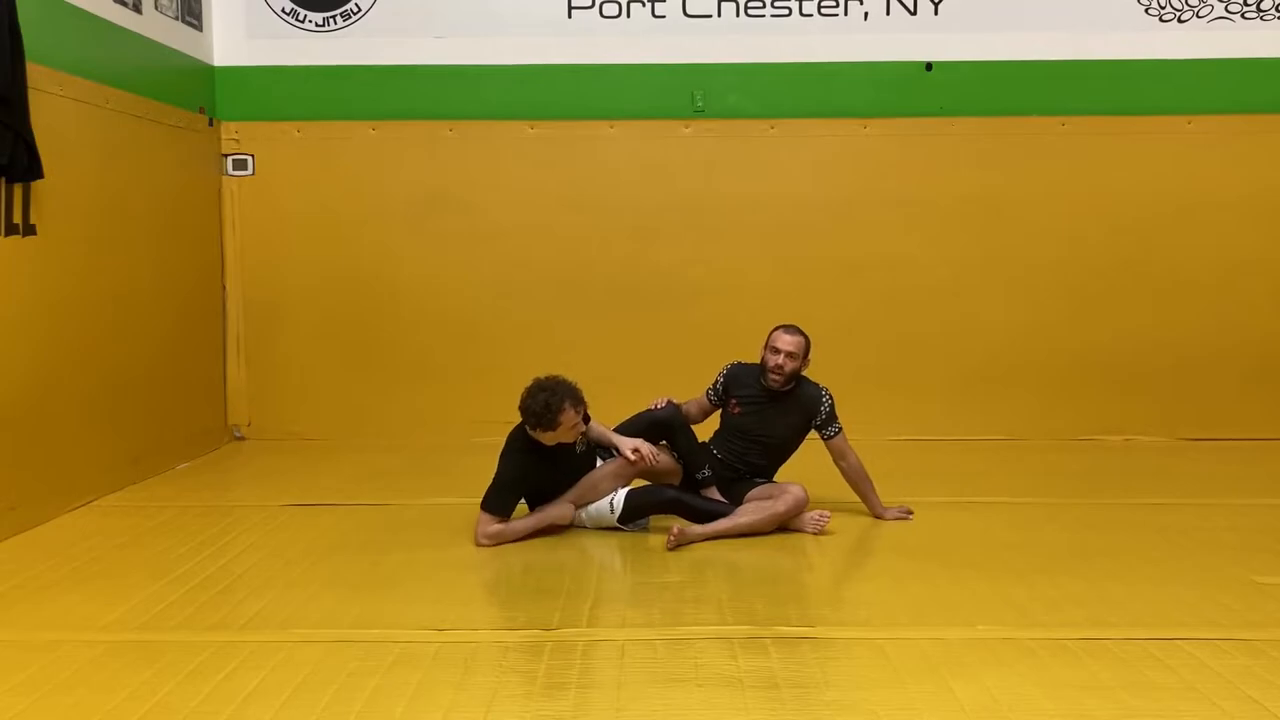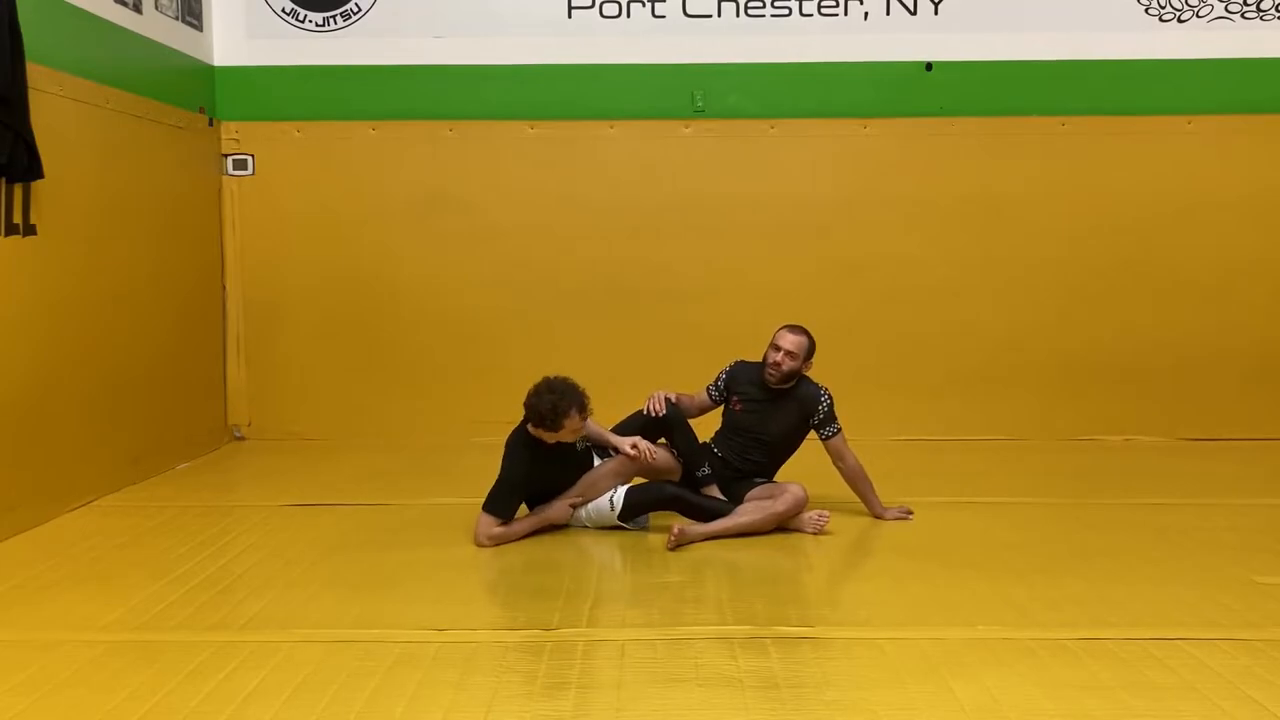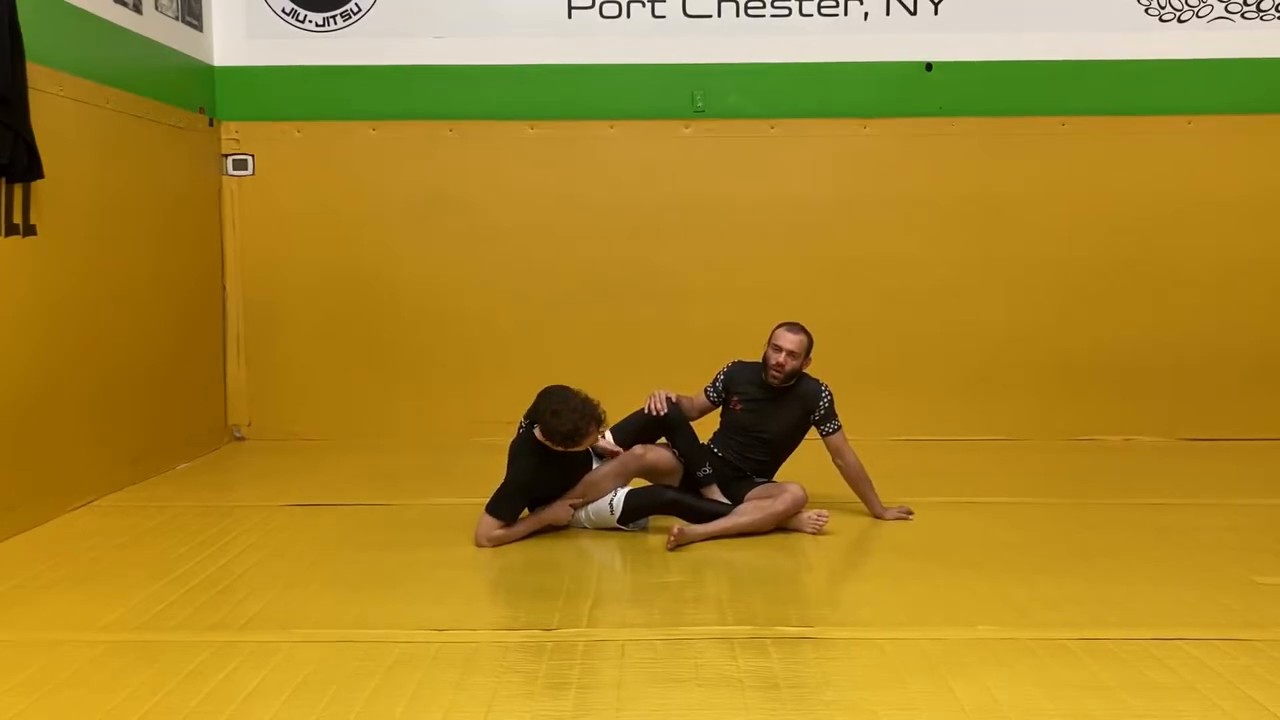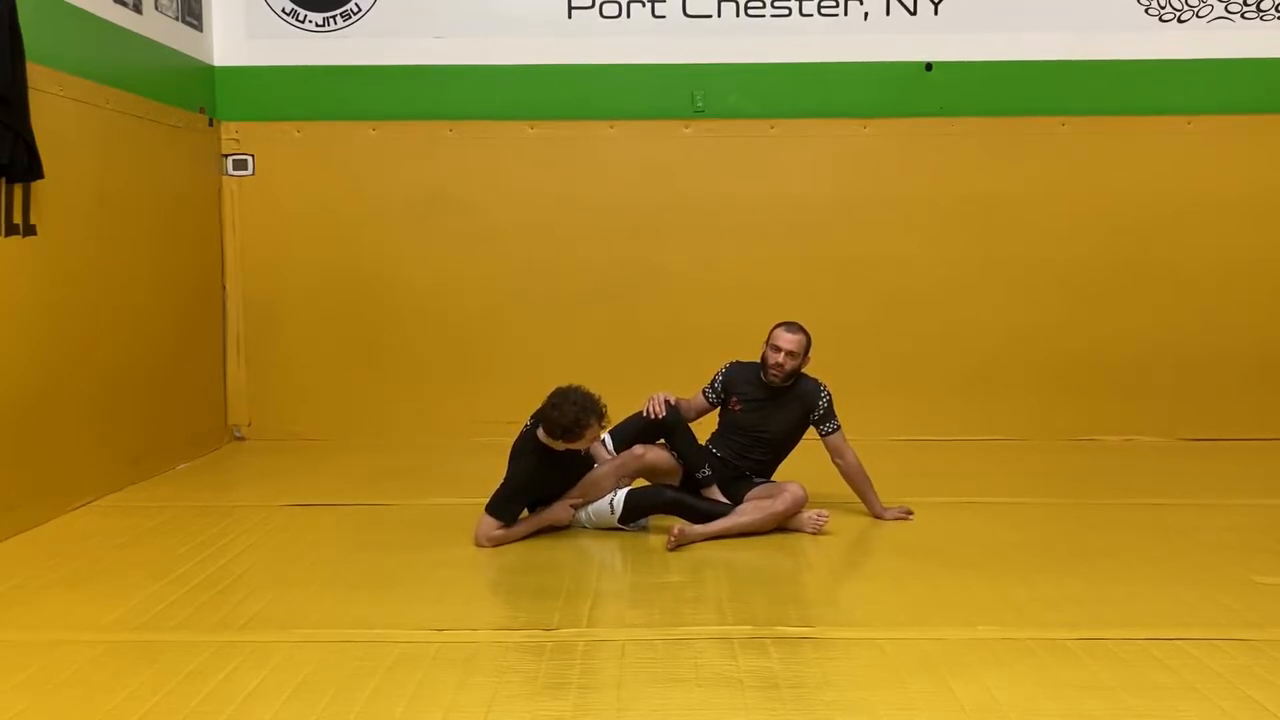
dt=1s
person 1, frame 1
left shoulder: (814, 399)
right shoulder: (735, 375)
left elbow: (843, 458)
right elbow: (699, 410)
left wrist: (878, 509)
right wrist: (674, 408)
left hip: (748, 487)
left knee: (796, 496)
left ankle: (697, 532)
person 1, frame 2
left shoulder: (813, 399)
right shoulder: (738, 373)
left elbow: (843, 459)
right elbow: (694, 407)
left wrist: (878, 509)
right wrist: (671, 399)
left hip: (749, 487)
right hip: (707, 467)
left knee: (795, 496)
left ankle: (698, 531)
person 1, frame 3
left shoulder: (814, 395)
right shoulder: (736, 373)
left elbow: (842, 457)
right elbow: (693, 410)
left wrist: (878, 509)
right wrist: (671, 400)
left hip: (750, 486)
right hip: (707, 467)
left knee: (795, 496)
left ankle: (697, 532)
person 1, frame 4
left shoulder: (813, 394)
right shoulder: (735, 373)
left elbow: (842, 456)
right elbow: (691, 411)
left wrist: (878, 509)
right wrist: (670, 403)
left hip: (749, 486)
right hip: (707, 468)
left knee: (795, 495)
left ankle: (699, 531)
person 2, frame 1
left shoulder: (566, 414)
right shoulder: (519, 463)
right elbow: (484, 534)
left wrist: (619, 440)
right wrist: (551, 516)
left hip: (596, 460)
right hip: (577, 505)
left knee: (668, 418)
right knee: (668, 495)
person 2, frame 2
left shoulder: (557, 414)
right shoulder: (521, 464)
right elbow: (484, 535)
left wrist: (616, 440)
right wrist: (547, 516)
left hip: (593, 459)
right hip: (576, 504)
left knee: (668, 416)
right knee: (666, 492)
left ankle: (711, 491)
person 2, frame 3
left shoulder: (556, 402)
right shoulder: (527, 469)
right elbow: (485, 535)
left wrist: (598, 443)
right wrist: (546, 515)
left hip: (588, 462)
right hip: (575, 503)
left knee: (668, 416)
right knee: (664, 497)
person 2, frame 4
left shoulder: (555, 416)
right shoulder: (528, 469)
right elbow: (484, 535)
left wrist: (608, 461)
right wrist: (548, 516)
left hip: (588, 468)
right hip: (574, 505)
right knee: (664, 497)
